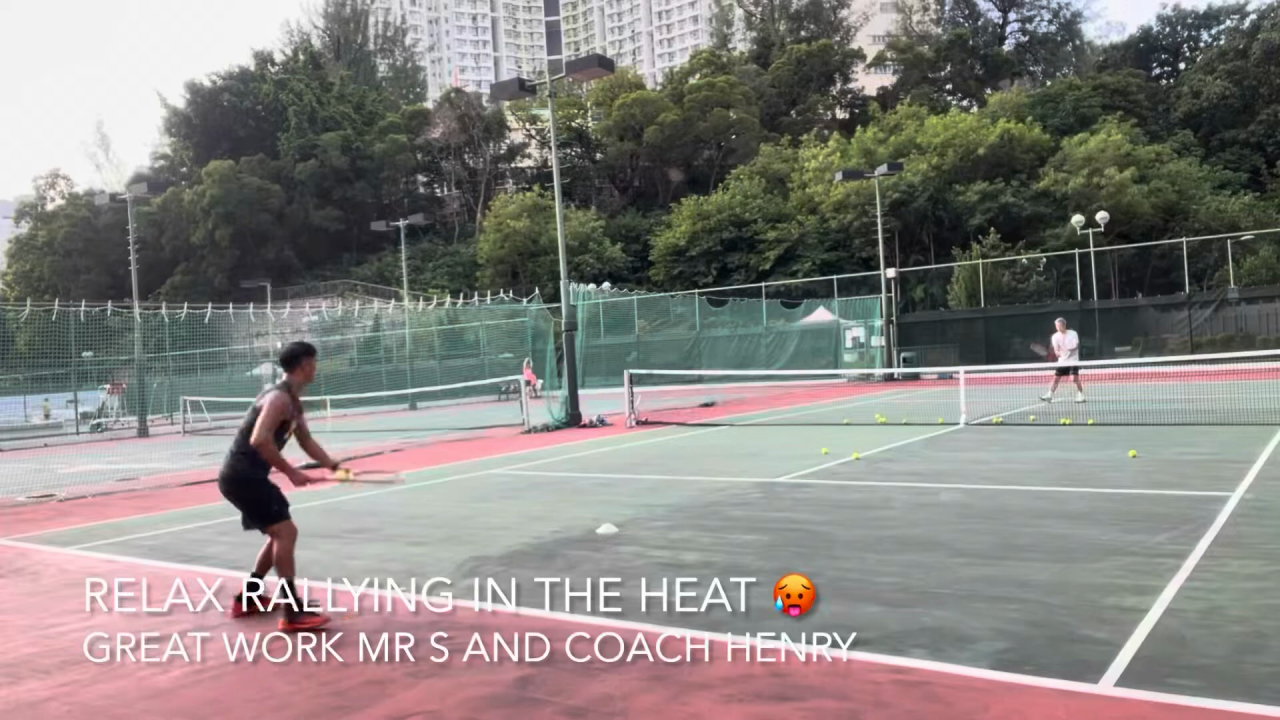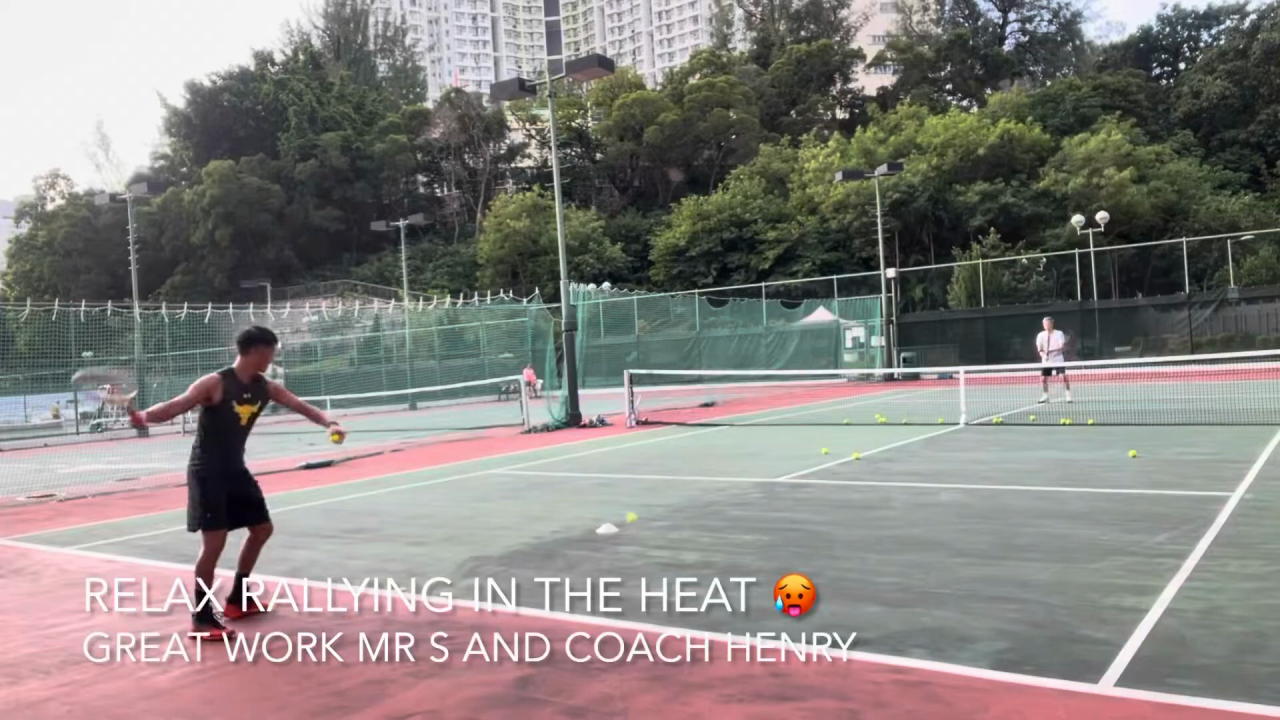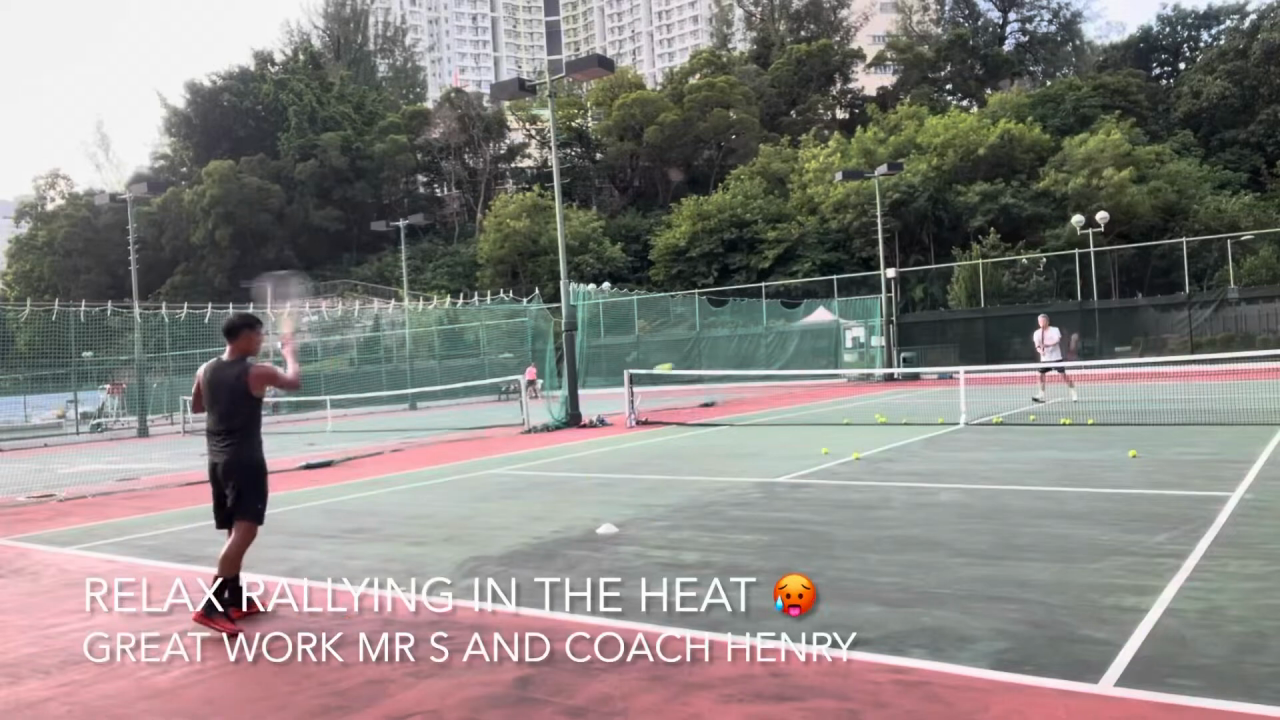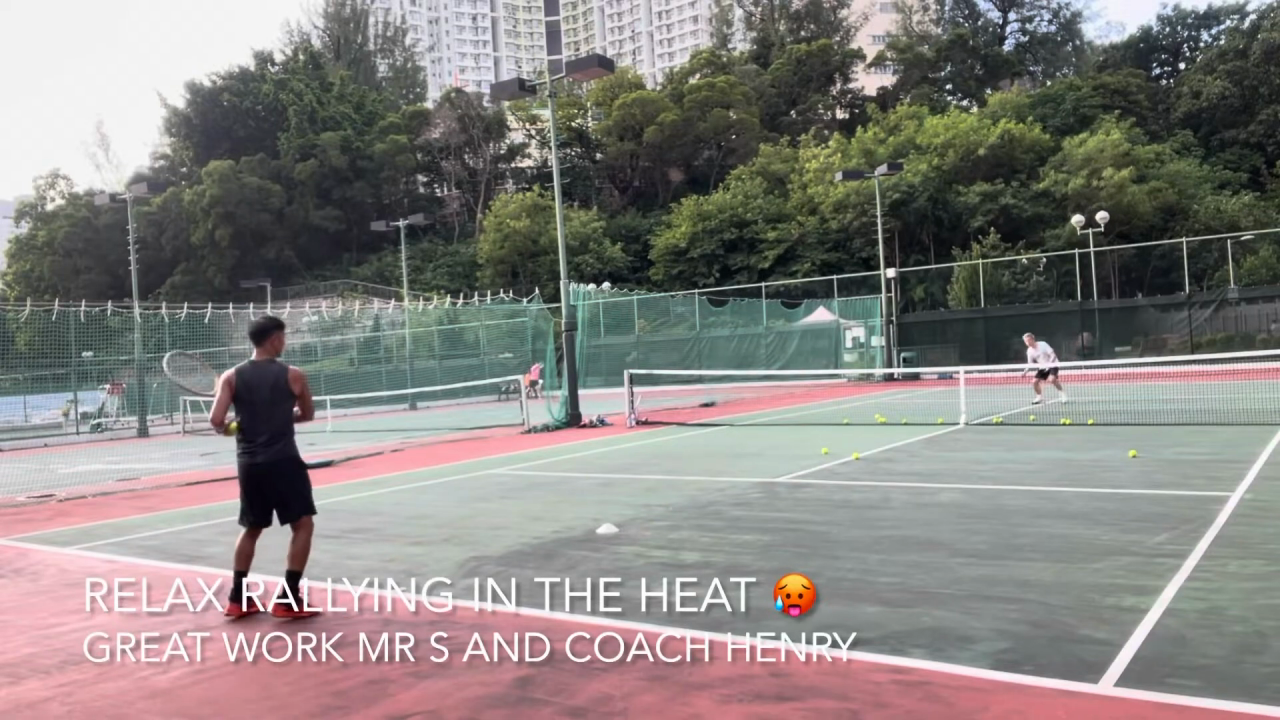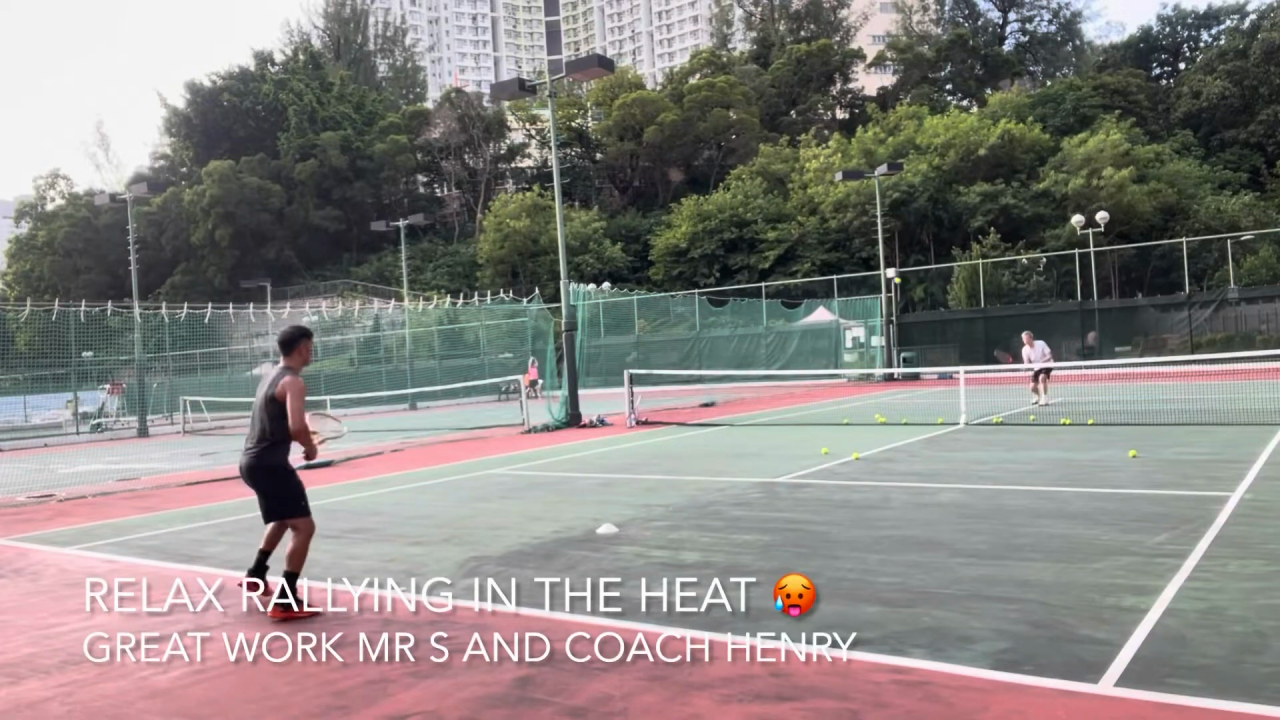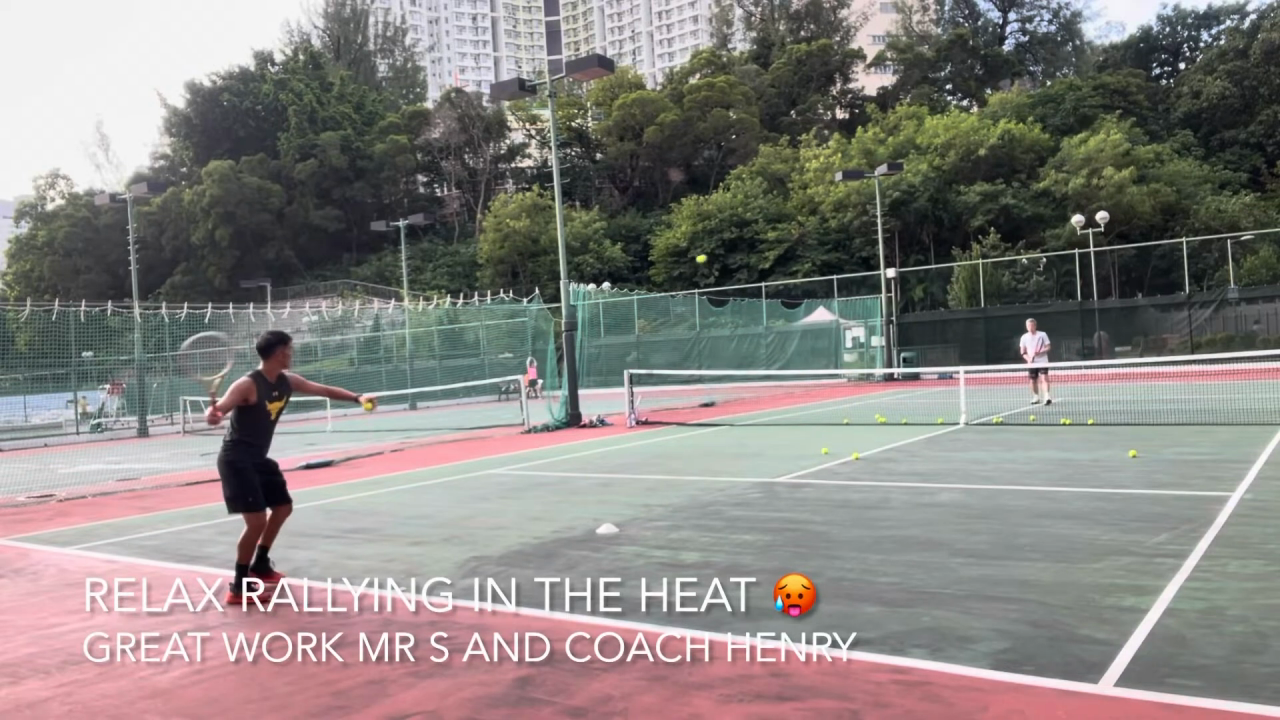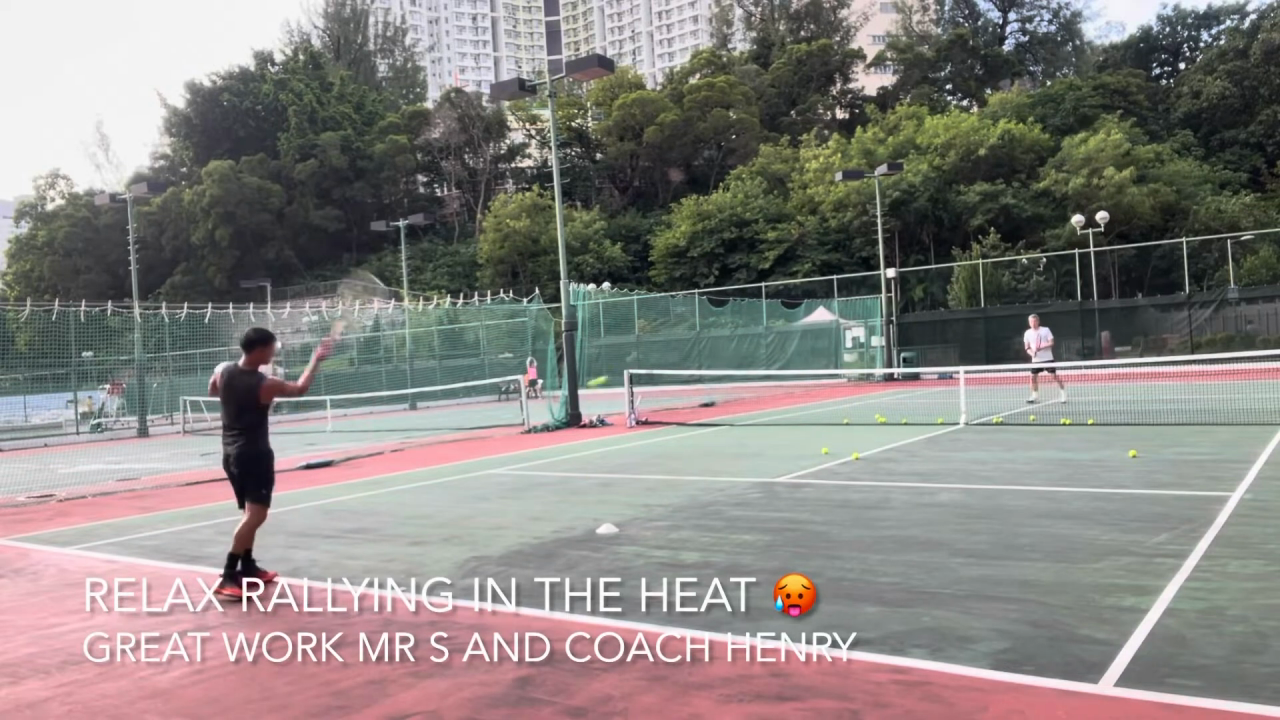
dt=0.5s
person 1, frame 1
left shoulder: (292, 401)
right shoulder: (281, 399)
left elbow: (307, 441)
right elbow: (258, 441)
left wrist: (335, 466)
right wrist: (291, 472)
left hip: (251, 476)
right hip: (242, 477)
left knee: (280, 534)
right knee: (286, 532)
left ankle: (248, 598)
right ankle: (293, 612)
person 1, frame 2
left shoulder: (266, 386)
right shoulder: (214, 384)
left elbow: (300, 406)
right elbow: (172, 407)
left wrist: (329, 423)
right wrist: (145, 416)
left hip: (235, 470)
right hip: (207, 472)
left knee: (262, 529)
right knee: (215, 542)
left ankle: (237, 600)
right ankle: (203, 617)
person 1, frame 3
left shoulder: (206, 372)
right shoulder: (256, 372)
left elbow: (198, 405)
right elbow: (293, 380)
right wrist: (289, 349)
left hip: (218, 462)
right hip: (246, 463)
left knee: (239, 532)
right knee: (244, 533)
left ankle: (233, 601)
right ankle: (211, 606)
person 1, frame 4
left shoulder: (231, 377)
right shoulder: (293, 375)
left elbow: (216, 420)
right elbow: (307, 414)
left wrist: (230, 428)
left hip: (249, 465)
right hip: (284, 462)
left knee: (251, 530)
right knee: (303, 526)
left ankle: (238, 598)
right ankle: (287, 600)
person 1, frame 5
left shoulder: (274, 377)
right shoulder: (293, 382)
right elbow: (296, 425)
left wrist: (303, 438)
right wrist: (310, 445)
left hip: (256, 462)
right hip: (267, 464)
left knee: (283, 520)
right knee: (303, 527)
left ankle: (257, 575)
right ankle: (284, 602)
person 1, frame 6
left shoulder: (288, 381)
right shoulder: (246, 385)
left elbow: (323, 389)
right elbow: (217, 410)
left wrist: (357, 398)
right wrist: (213, 414)
left hip: (258, 459)
right hip: (236, 461)
left knee: (283, 508)
right knee: (257, 520)
left ankle: (260, 566)
right ankle: (239, 587)
person 1, frame 7
left shoulder: (223, 370)
right shoulder: (265, 385)
left elbow: (213, 390)
right elbow: (299, 387)
right wrist: (317, 358)
left hip: (231, 453)
right hip: (252, 456)
left knee: (252, 512)
right knee: (254, 513)
left ankle: (247, 567)
right ankle: (229, 577)
